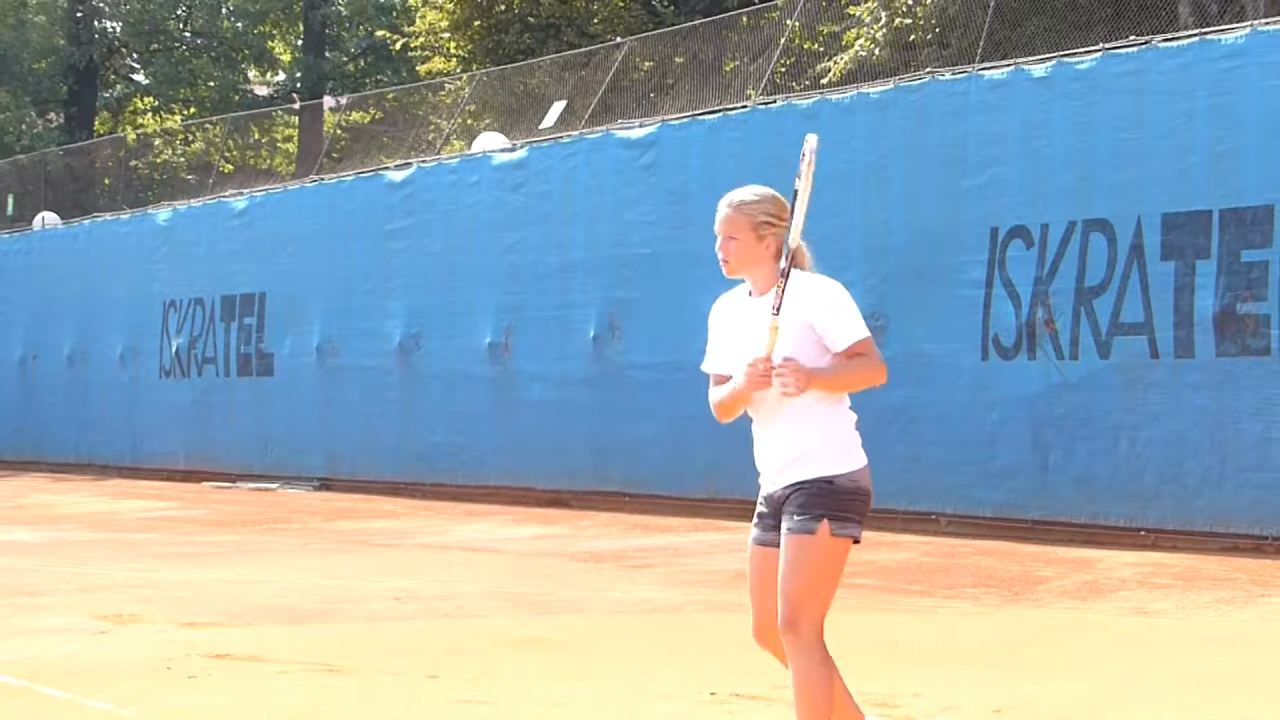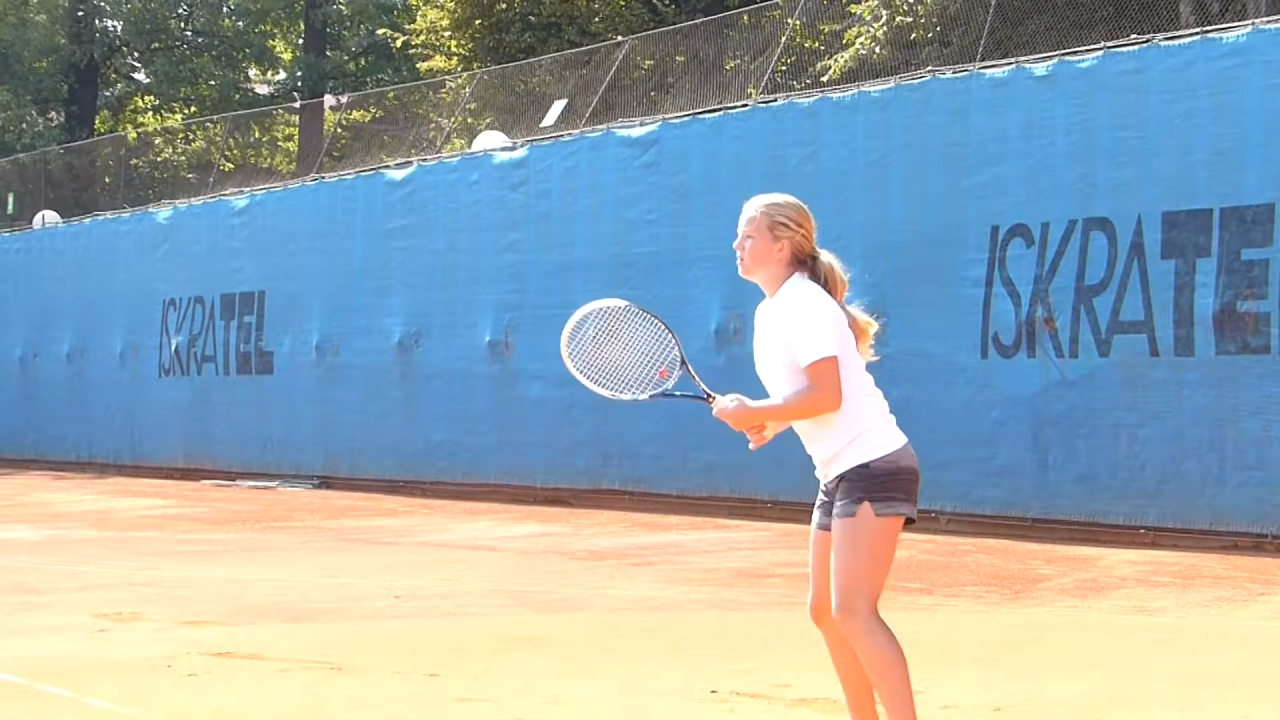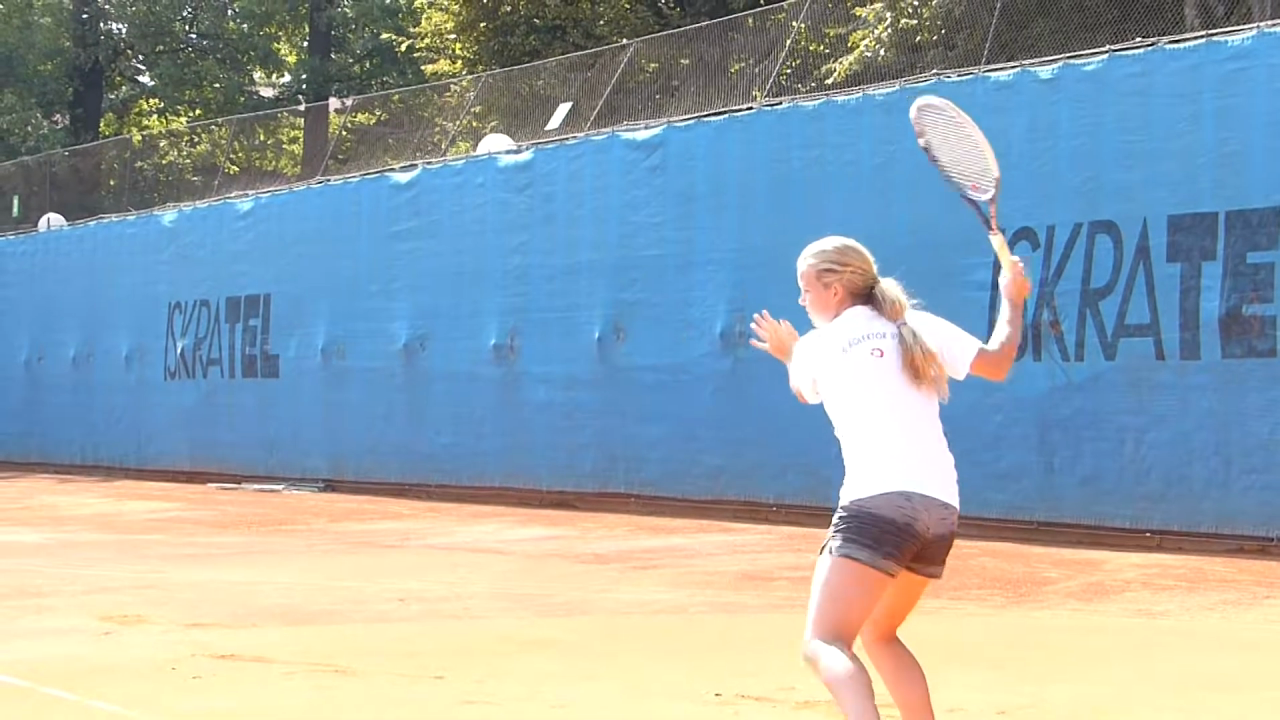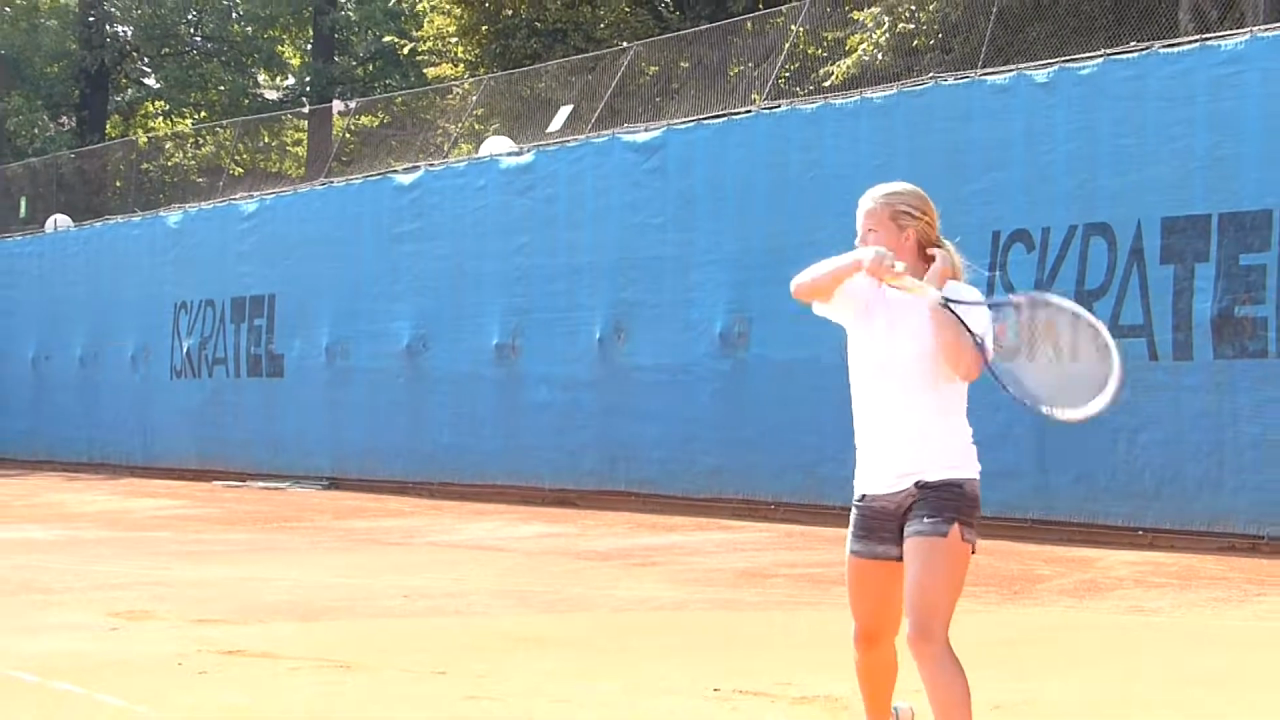
dt=0.7s
person 1, frame 1
left shoulder: (819, 292)
right shoulder: (726, 310)
left elbow: (873, 369)
right elbow: (720, 405)
left wrist: (808, 377)
right wrist: (738, 391)
left hip: (828, 480)
right hip: (777, 488)
left knee: (796, 628)
right knee: (768, 630)
person 1, frame 2
left shoulder: (805, 305)
right shoulder: (771, 312)
left elbow: (828, 396)
left wrist: (754, 413)
right wrist: (773, 423)
left hip: (875, 467)
right hip: (841, 475)
left knee: (852, 611)
right knee: (826, 612)
person 1, frame 3
left shoulder: (811, 349)
right shoulder: (918, 325)
right elbow: (998, 364)
right wrist: (1012, 302)
left hip: (877, 508)
right hip: (940, 512)
left knee: (823, 649)
right knee: (874, 635)
person 1, frame 4
left shoulder: (960, 299)
right shoulder: (859, 290)
left elbow: (966, 369)
right elbow: (803, 287)
left wrist: (936, 291)
right wrist: (861, 260)
left hip: (941, 490)
right hip: (874, 494)
left knee: (925, 635)
right knee: (869, 637)
